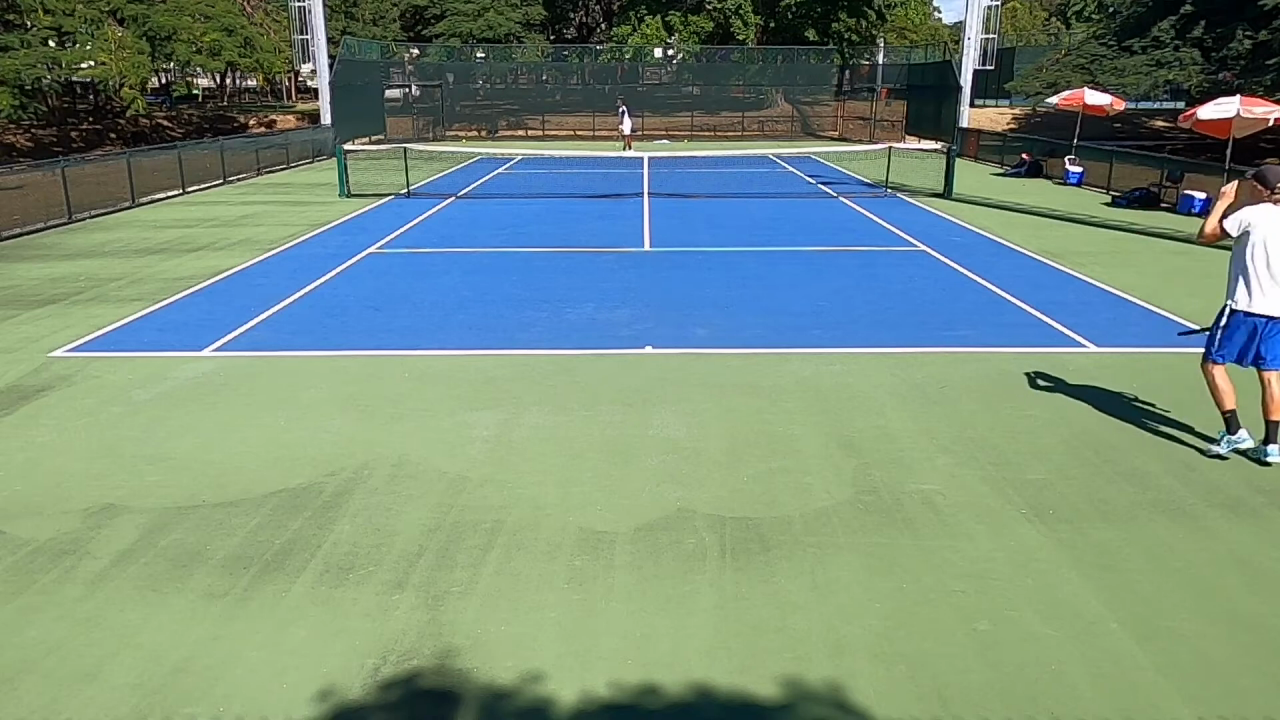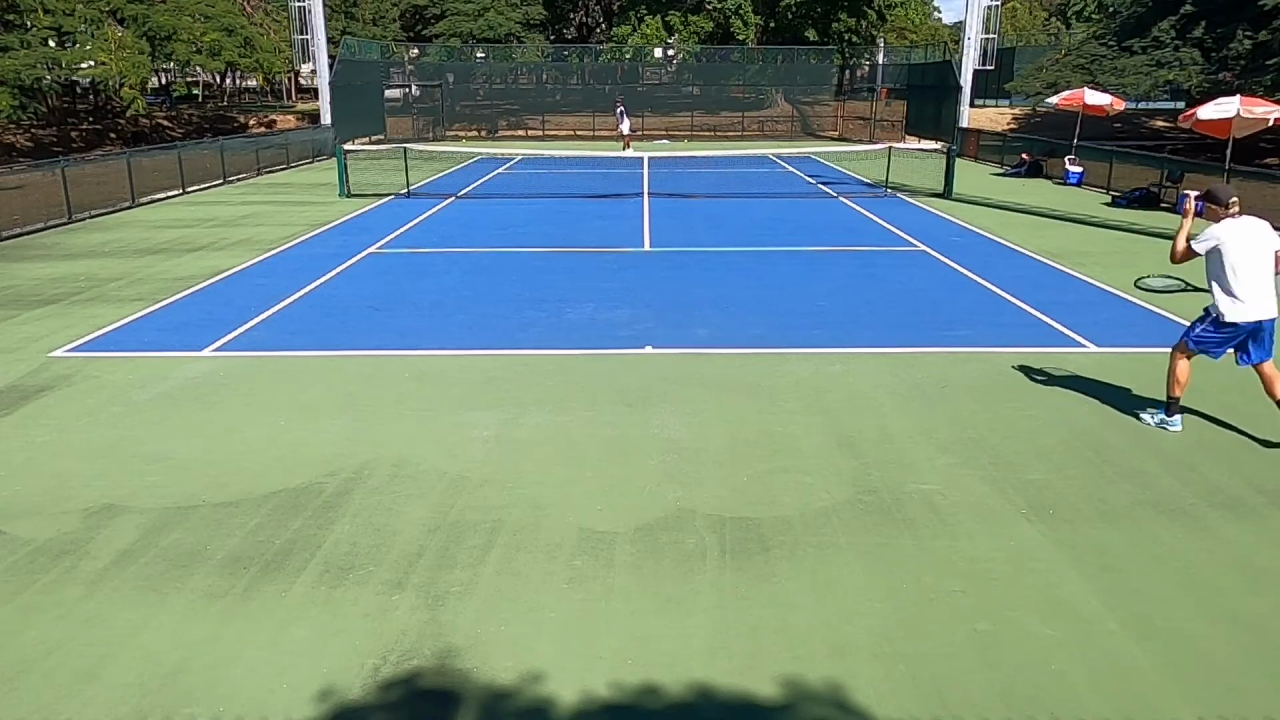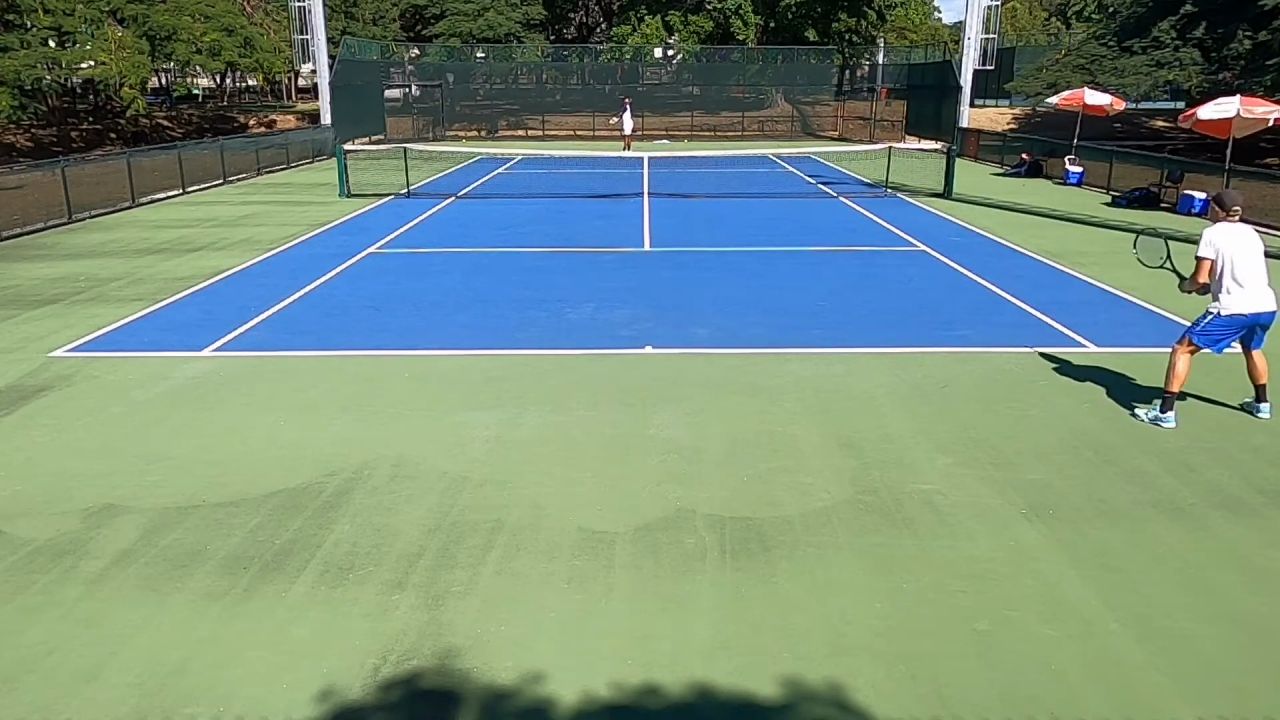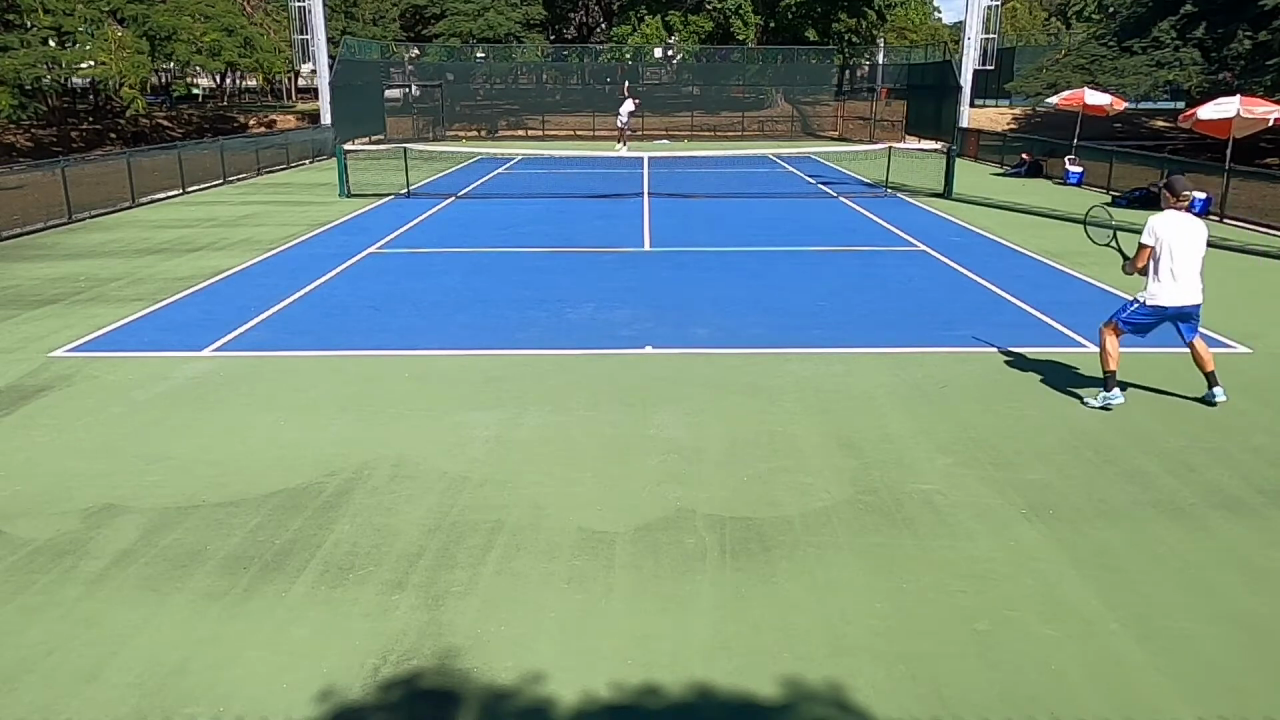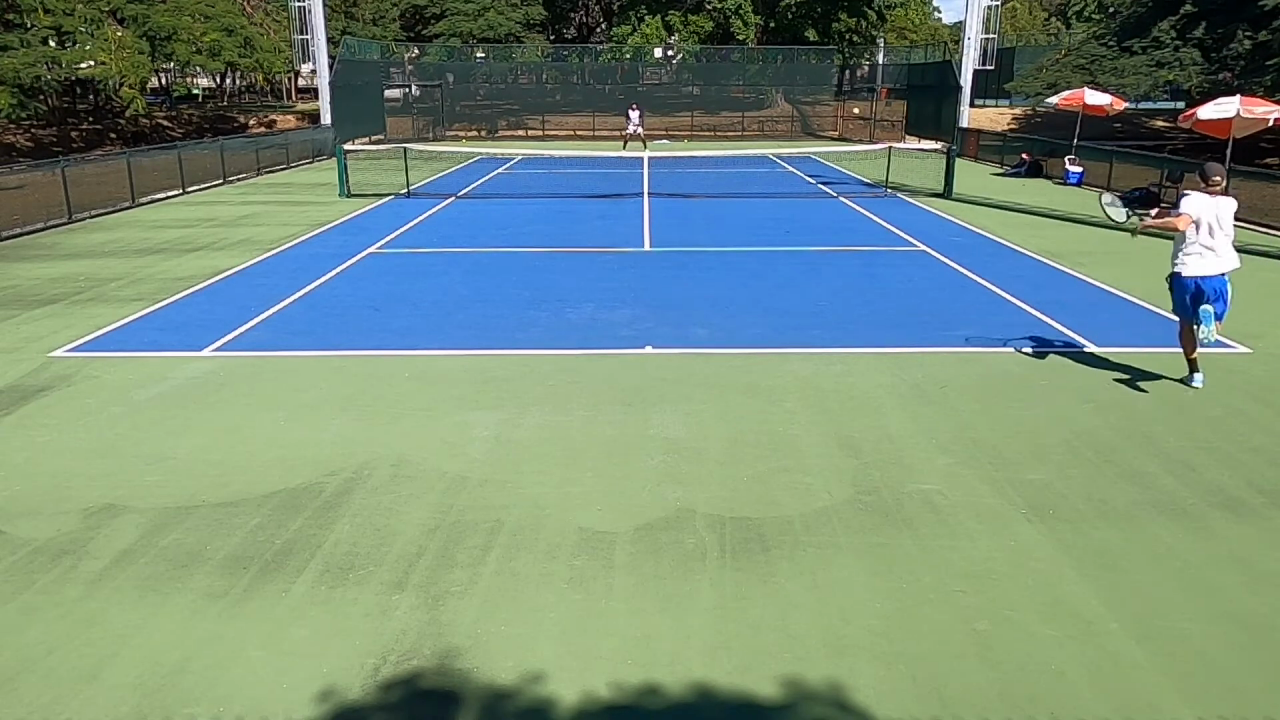
dt=1s
person 1, frame 1
left shoulder: (1248, 215)
left elbow: (1205, 236)
left wrist: (1223, 202)
left hip: (1245, 307)
left knee: (1212, 365)
left ankle: (1234, 432)
person 1, frame 2
left shoulder: (1217, 232)
left elbow: (1176, 257)
left wrist: (1187, 219)
left hip: (1232, 315)
left knee: (1180, 353)
left ankle: (1170, 415)
person 1, frame 3
left shoulder: (1212, 234)
right shoulder: (1252, 234)
left elbow: (1200, 278)
left wrist: (1186, 285)
right wrist: (1206, 287)
left hip: (1234, 309)
right hip: (1266, 307)
left knee: (1182, 350)
right knee: (1252, 349)
left ankle: (1165, 412)
right ankle: (1261, 403)
person 1, frame 4
left shoulder: (1157, 222)
right shoulder: (1200, 227)
left elbow: (1138, 264)
left wrist: (1128, 267)
left hip: (1158, 300)
right hip: (1191, 300)
left knee: (1108, 332)
right knee: (1193, 339)
left ankle: (1110, 390)
right ankle: (1214, 389)
person 1, frame 5
left shoulder: (1192, 198)
right shoulder: (1230, 204)
left elbow: (1181, 223)
left wrist: (1150, 224)
right wrist: (1163, 214)
left hip: (1186, 274)
right hip: (1217, 275)
left knee: (1186, 324)
right knee: (1212, 321)
left ankle: (1195, 373)
right ankle: (1207, 322)
